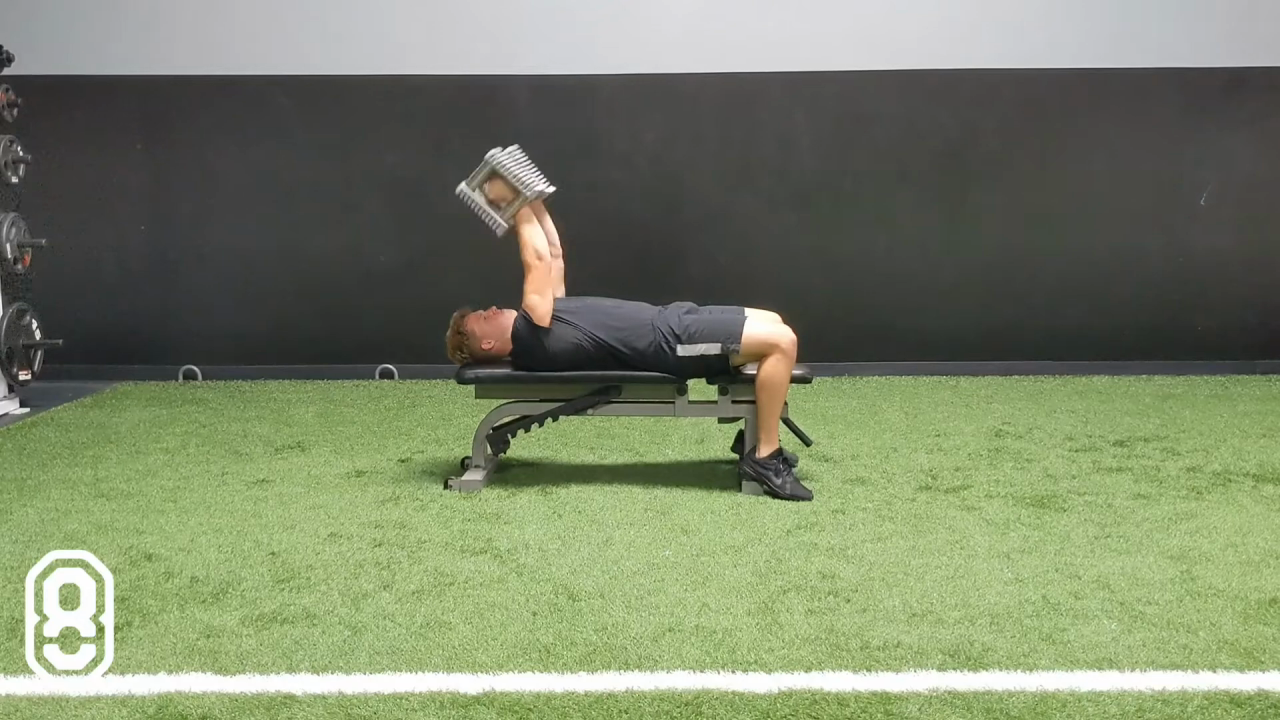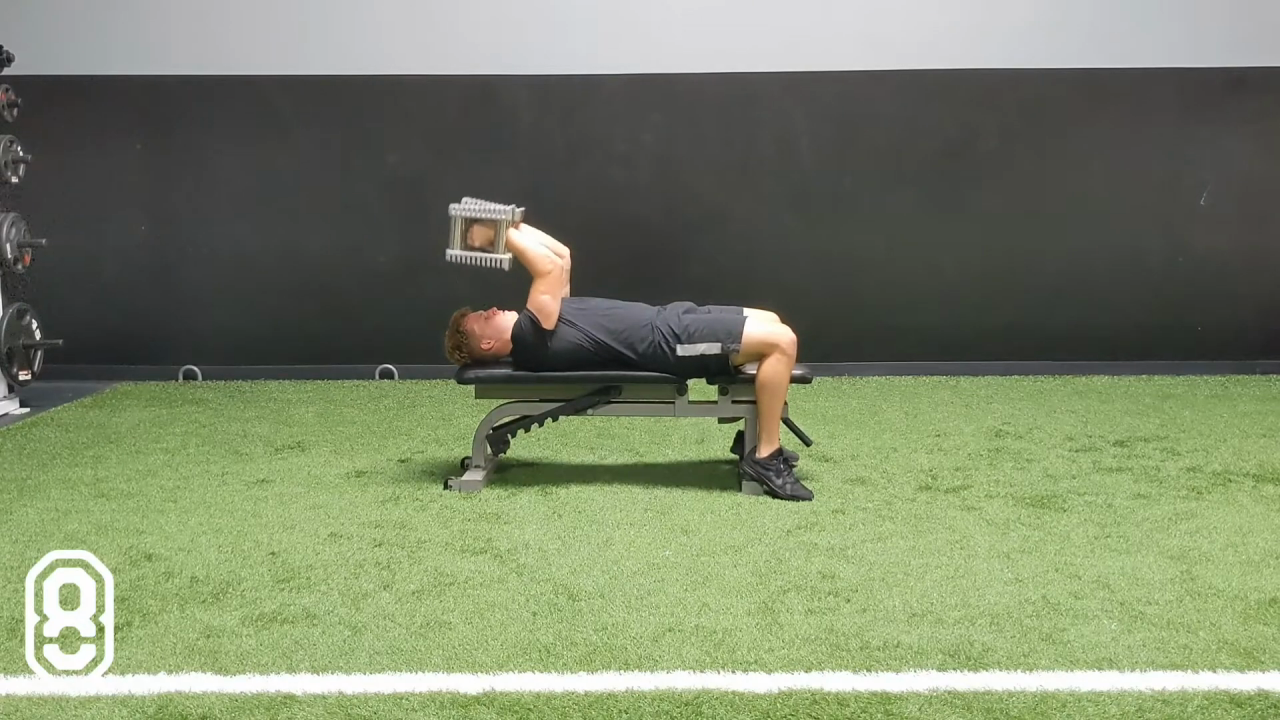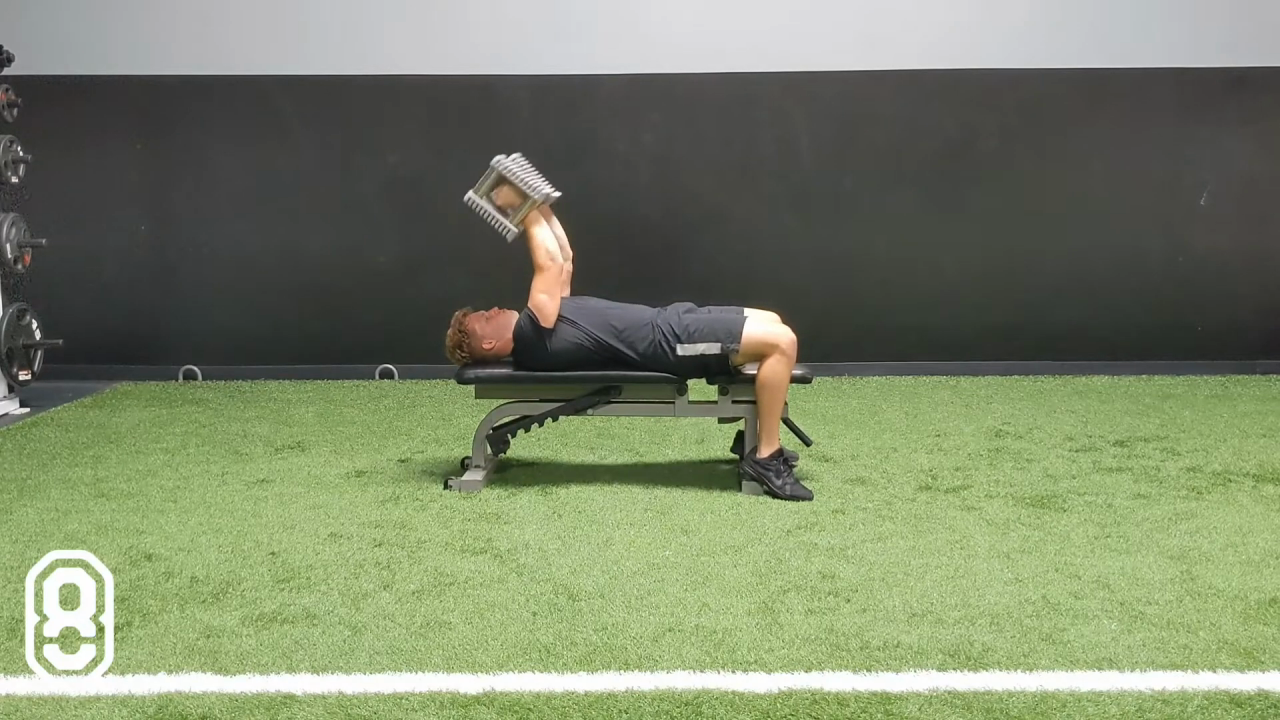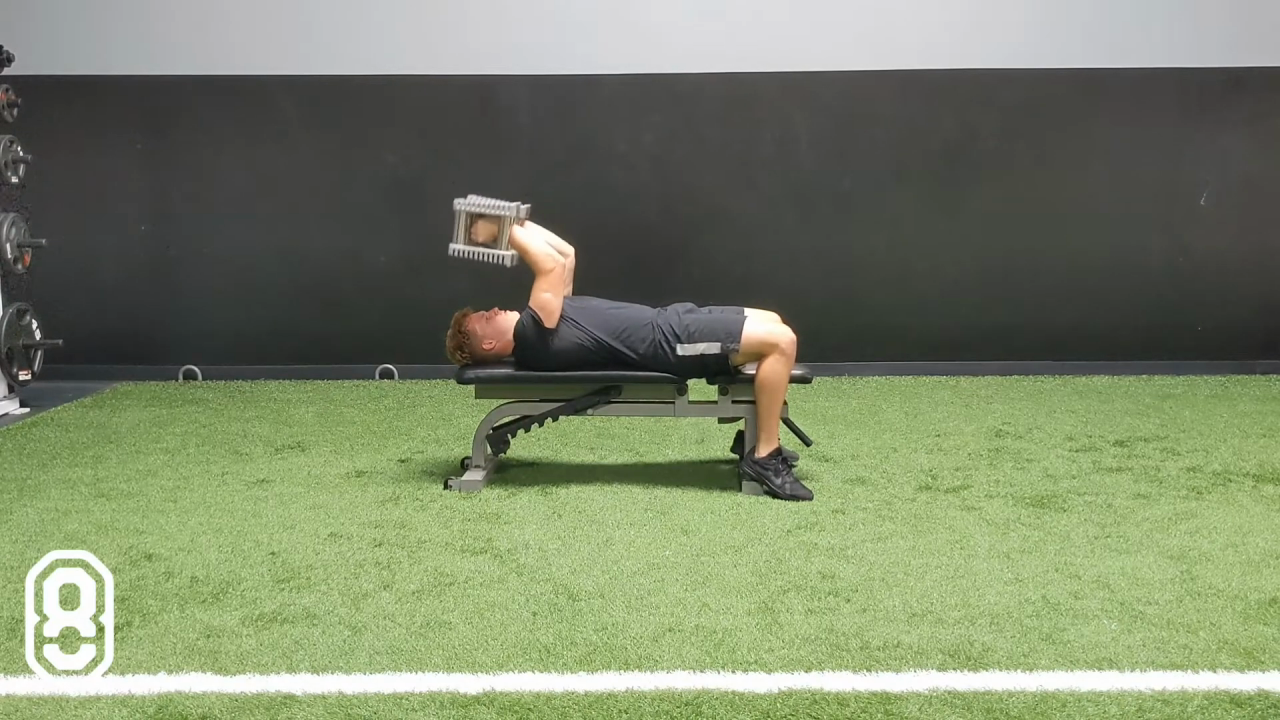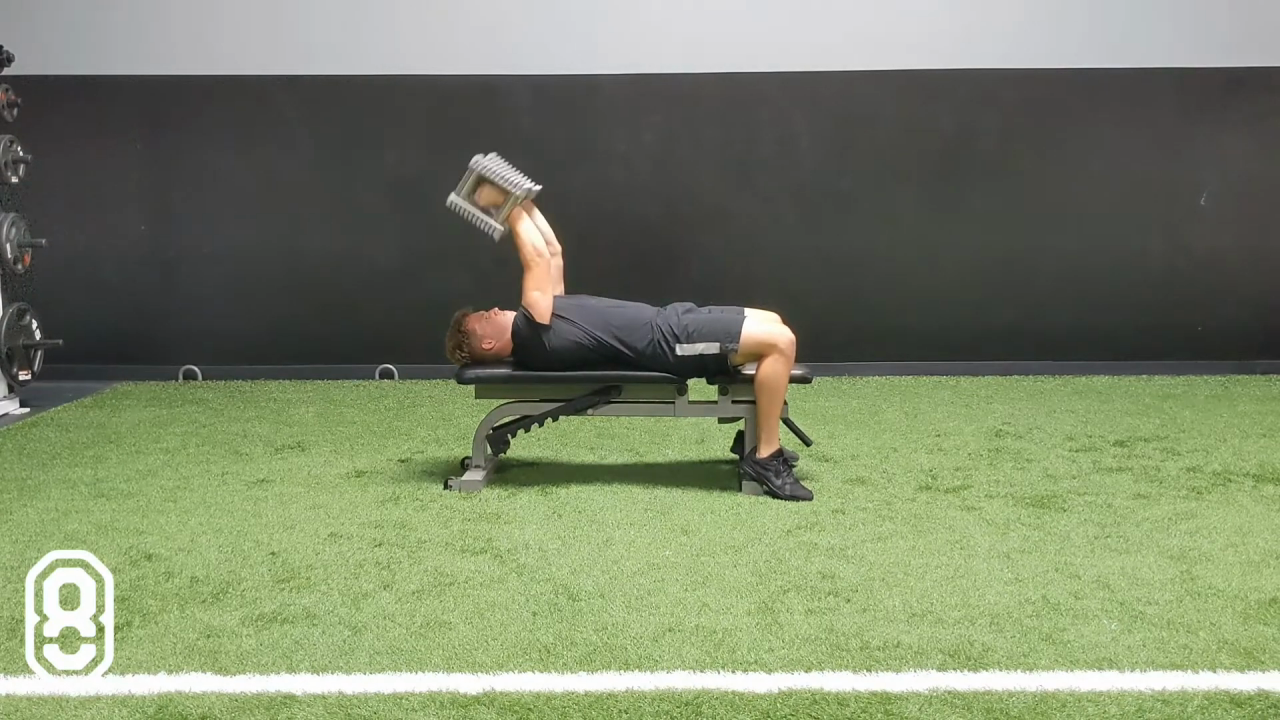
dt=1s
person 1, frame 1
left shoulder: (537, 323)
right shoulder: (530, 341)
left elbow: (554, 258)
right elbow: (538, 261)
left wrist: (530, 199)
right wrist: (515, 201)
left hip: (666, 322)
right hip: (668, 342)
left knee: (772, 324)
right knee: (781, 341)
left ankle: (761, 435)
right ankle: (765, 458)
person 1, frame 2
left shoulder: (534, 327)
right shoulder: (530, 342)
left elbow: (561, 256)
right elbow: (550, 266)
left wrist: (509, 227)
right wrist: (497, 234)
left hip: (665, 322)
right hip: (666, 341)
left knee: (770, 324)
right knee: (781, 341)
left ankle: (760, 437)
right ankle: (765, 458)
person 1, frame 3
left shoulder: (536, 325)
right shoulder: (531, 339)
left elbow: (563, 260)
right elbow: (549, 263)
left wrist: (535, 202)
right wrist: (523, 206)
left hip: (665, 323)
right hip: (667, 343)
left knee: (771, 324)
right knee: (781, 341)
left ankle: (762, 439)
right ankle: (765, 458)
person 1, frame 4
left shoulder: (535, 328)
right shoulder: (532, 339)
left elbow: (566, 255)
right elbow: (553, 264)
left wrist: (513, 224)
right wrist: (502, 229)
left hip: (666, 323)
right hip: (667, 342)
left knee: (772, 324)
right knee: (780, 341)
left ankle: (760, 438)
right ankle: (764, 458)
person 1, frame 5
left shoulder: (536, 321)
right shoulder: (530, 339)
left elbow: (552, 254)
right elbow: (538, 260)
left wrist: (520, 202)
right wrist: (505, 204)
left hip: (665, 323)
right hip: (668, 343)
left knee: (772, 325)
right knee: (779, 342)
left ankle: (761, 437)
right ankle: (765, 458)
